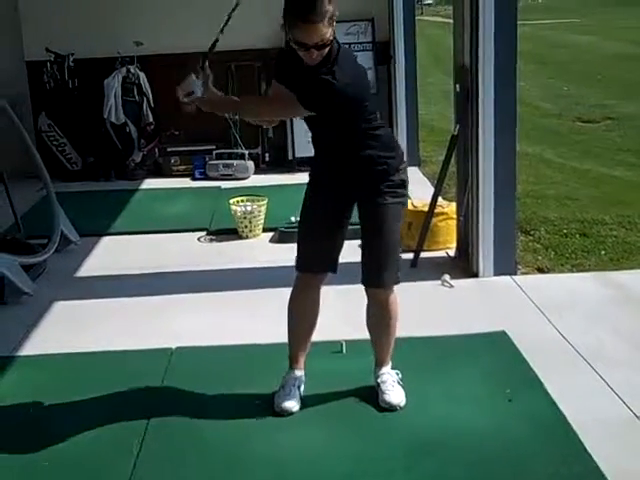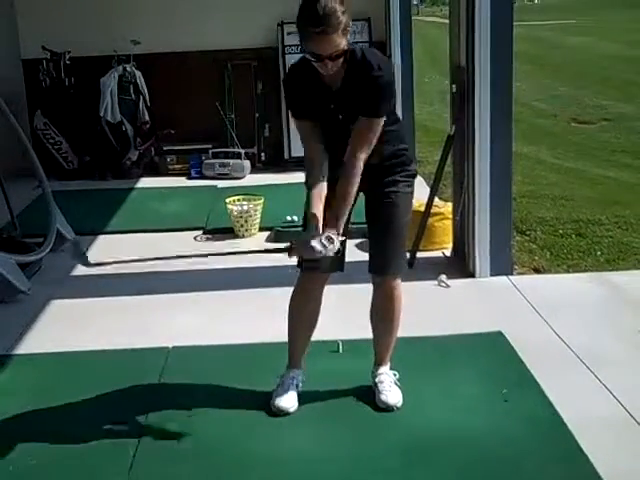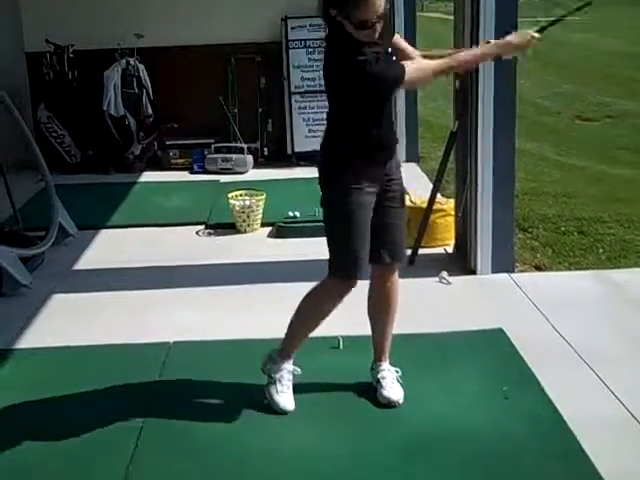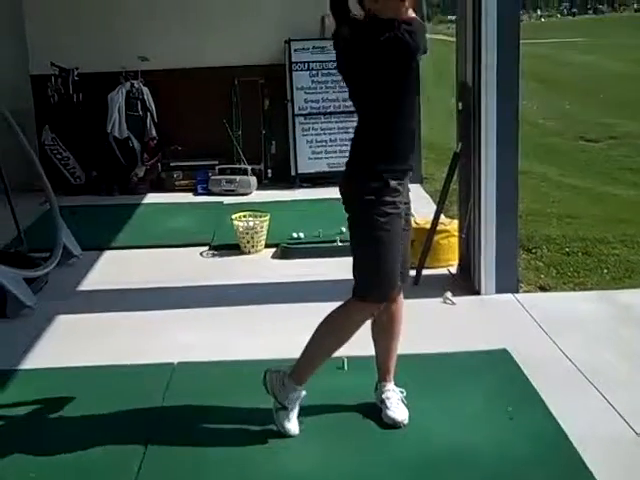
dt=0.3s
person 1, frame 1
left shoulder: (337, 80)
right shoulder: (292, 59)
left elbow: (266, 111)
right elbow: (270, 111)
left wrist: (210, 102)
right wrist: (212, 97)
left hip: (380, 175)
right hip: (329, 172)
left knee: (380, 285)
right knee: (308, 277)
left ankle: (384, 369)
right ankle: (294, 371)
person 1, frame 2
left shoulder: (376, 73)
right shoulder: (298, 79)
left elbow: (358, 156)
right elbow: (315, 155)
left wrist: (338, 222)
right wrist: (315, 215)
left hip: (388, 168)
right hip: (331, 169)
left knee: (387, 277)
right knee: (311, 275)
left ankle: (382, 369)
right ankle: (293, 371)
person 1, frame 3
right shoulder: (354, 64)
left elbow: (413, 60)
right elbow: (433, 70)
right wrist: (495, 50)
left hip: (383, 163)
right hip: (345, 174)
left knee: (388, 268)
right knee: (344, 277)
left ankle: (381, 364)
right ankle: (281, 361)
person 1, frame 4
left shoulder: (350, 37)
right shoulder: (402, 41)
left hip: (388, 180)
right hip: (375, 186)
left knee: (393, 290)
right knee: (371, 298)
left ankle: (386, 385)
right ankle: (290, 381)
